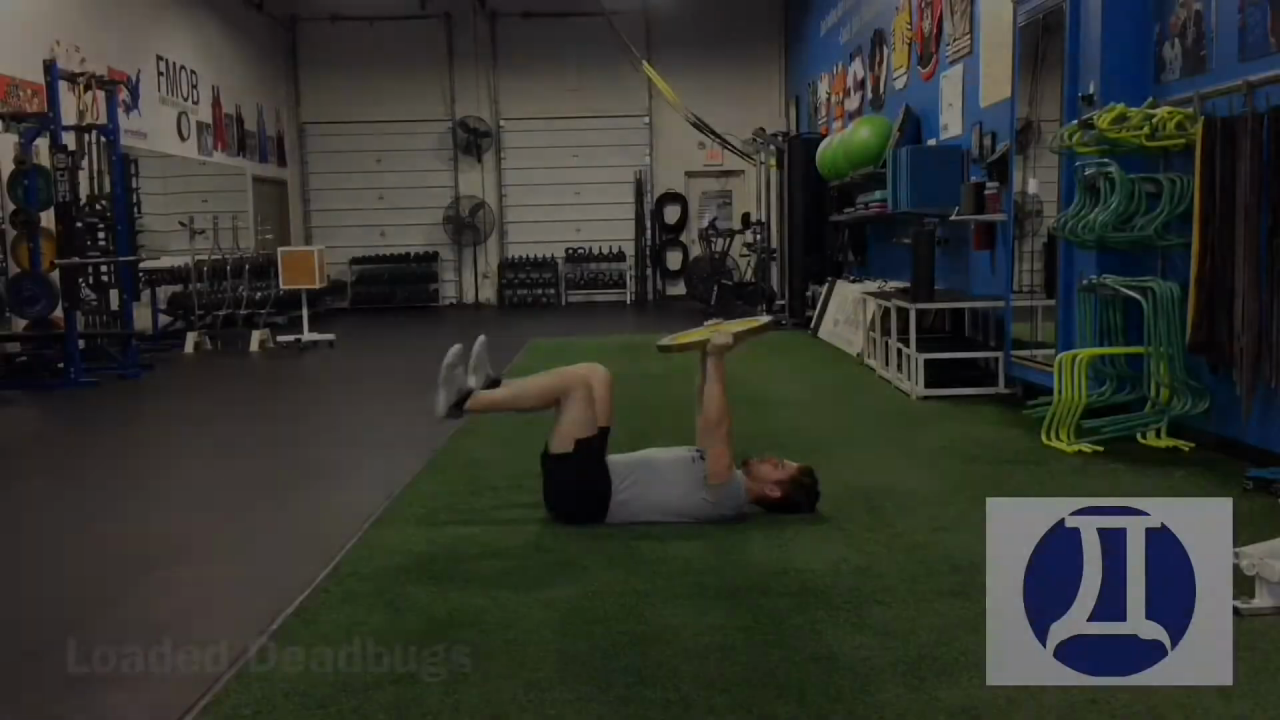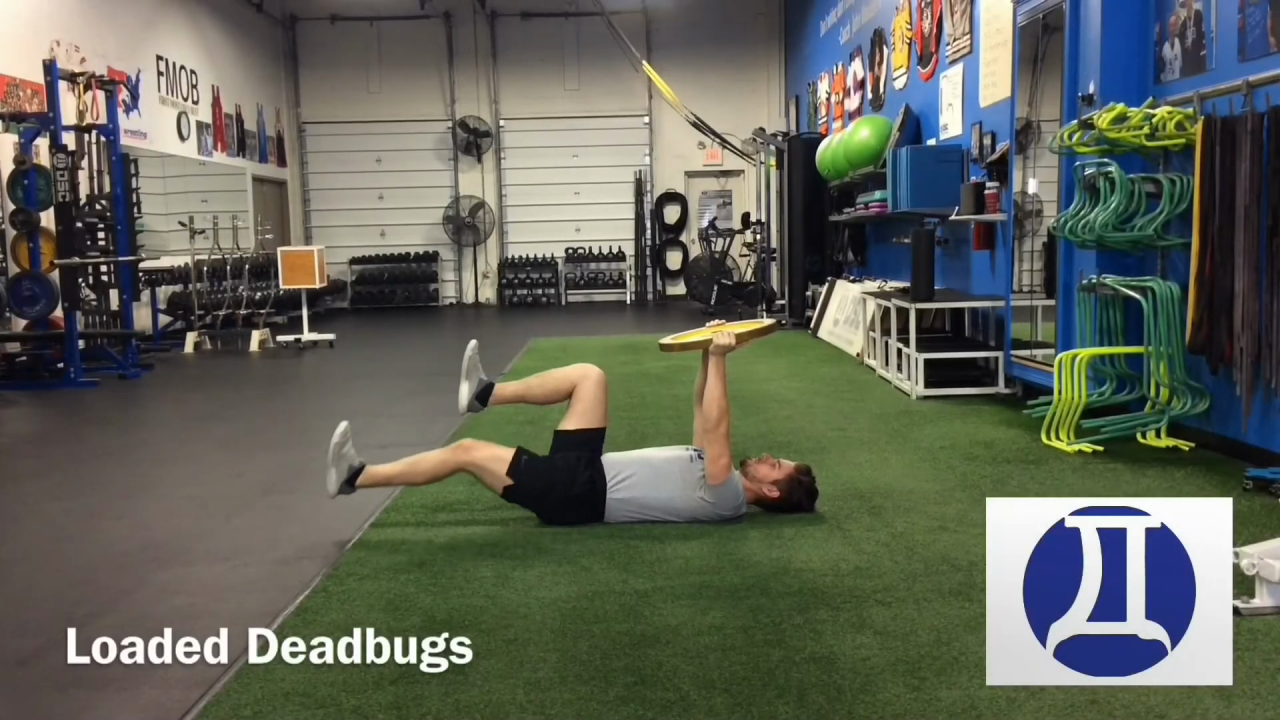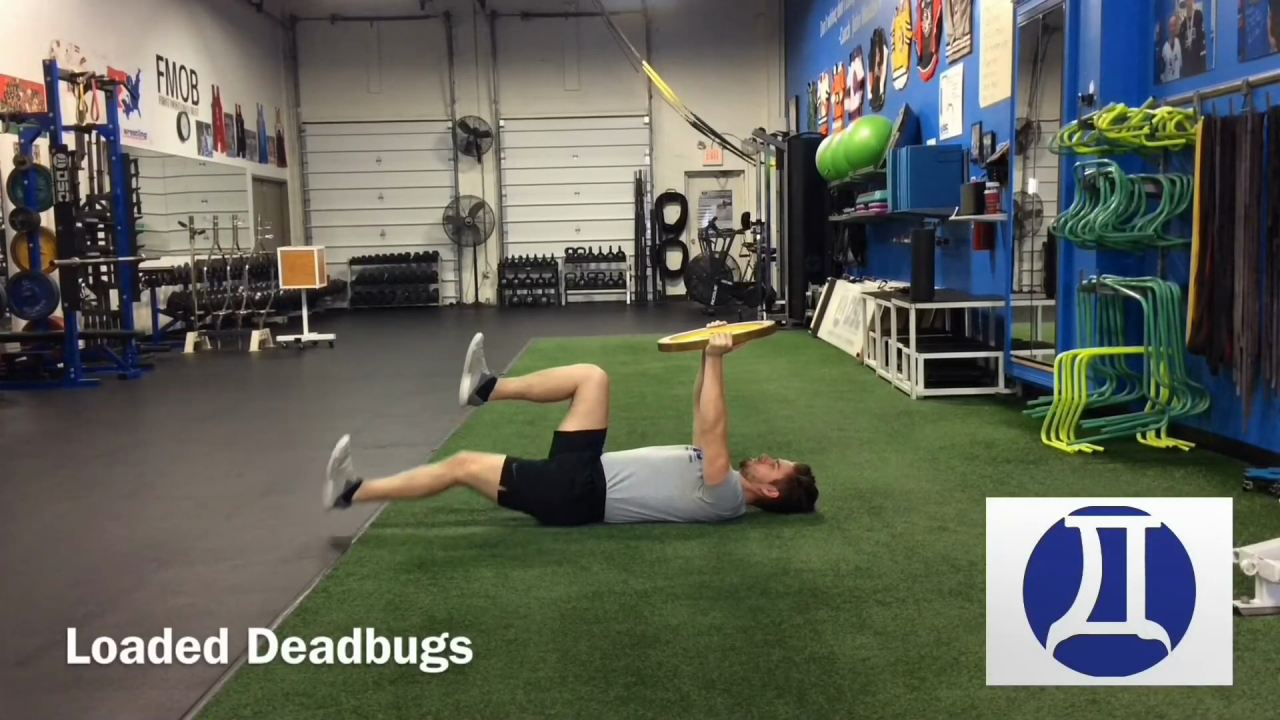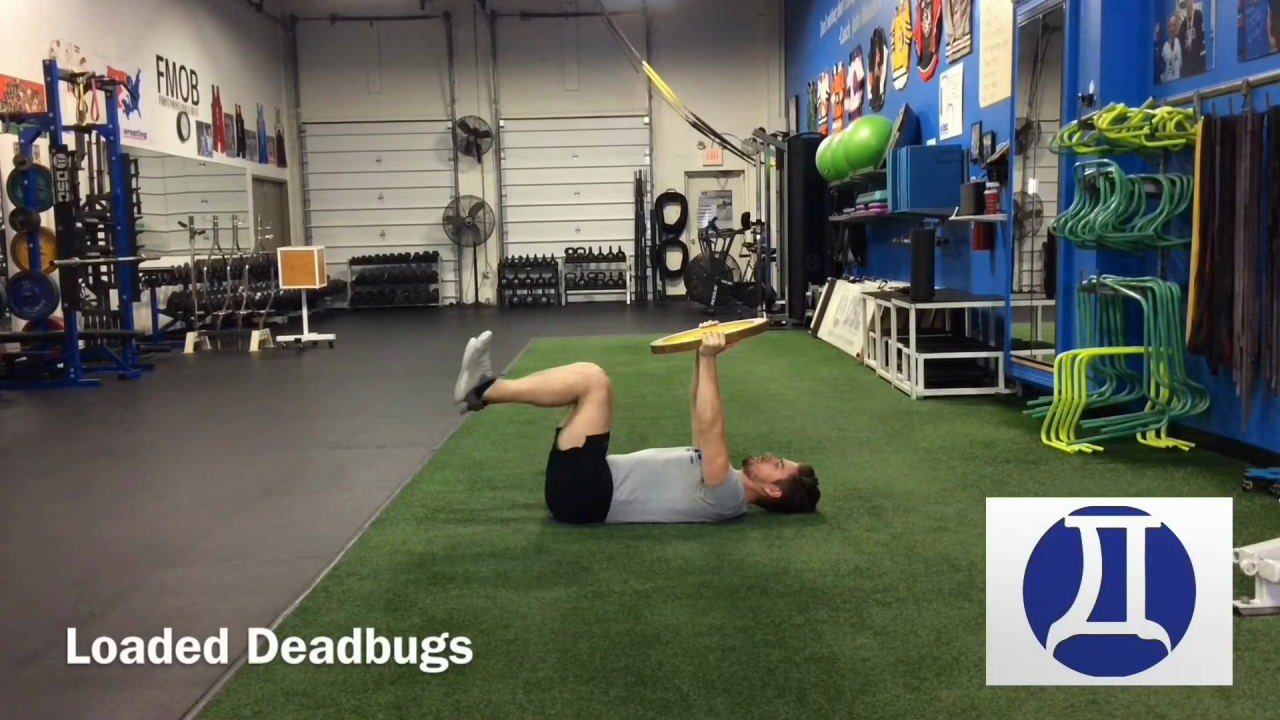
dt=1s
person 1, frame 1
left shoulder: (728, 496)
right shoulder: (725, 481)
left elbow: (716, 429)
right elbow: (706, 417)
left wrist: (715, 359)
right wrist: (709, 359)
left hip: (584, 494)
right hip: (597, 478)
left knee: (578, 381)
right knee: (594, 375)
left ankle: (464, 402)
right ankle: (493, 390)
person 1, frame 2
left shoulder: (726, 497)
right shoulder: (721, 477)
left elbow: (716, 429)
right elbow: (703, 414)
left wrist: (718, 360)
right wrist: (708, 359)
left hip: (579, 494)
right hip: (585, 471)
left knee: (467, 451)
right knee: (590, 375)
left ankle: (356, 476)
right ankle: (486, 393)
person 1, frame 3
left shoulder: (726, 496)
right shoulder: (723, 479)
left elbow: (713, 430)
right elbow: (703, 416)
left wrist: (715, 361)
right wrist: (710, 359)
left hip: (579, 495)
right hip: (585, 473)
left knee: (466, 467)
right knee: (592, 376)
left ankle: (354, 492)
right ankle: (487, 388)
person 1, frame 4
left shoulder: (726, 497)
right shoulder: (727, 480)
left elbow: (710, 431)
right elbow: (705, 428)
left wrist: (709, 360)
right wrist: (704, 358)
left hip: (582, 495)
right hip: (593, 482)
left knee: (594, 384)
right knee: (590, 375)
left ankle: (485, 388)
right ankle: (489, 390)
